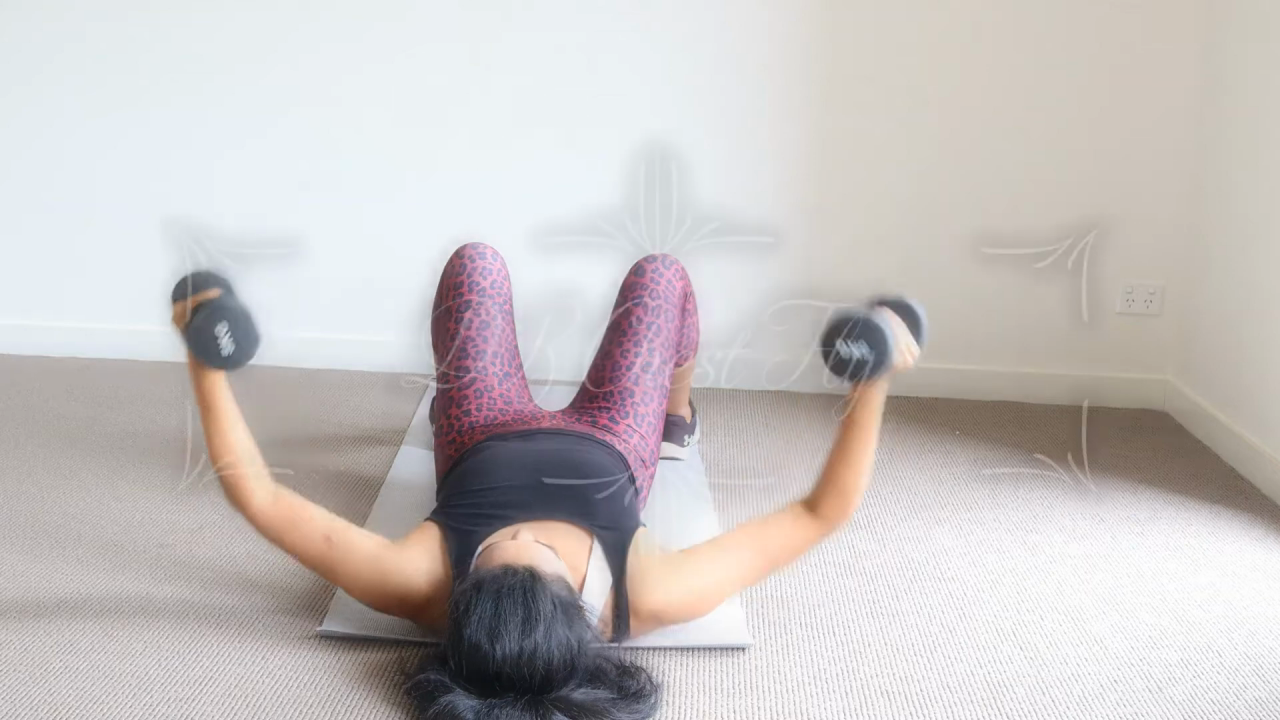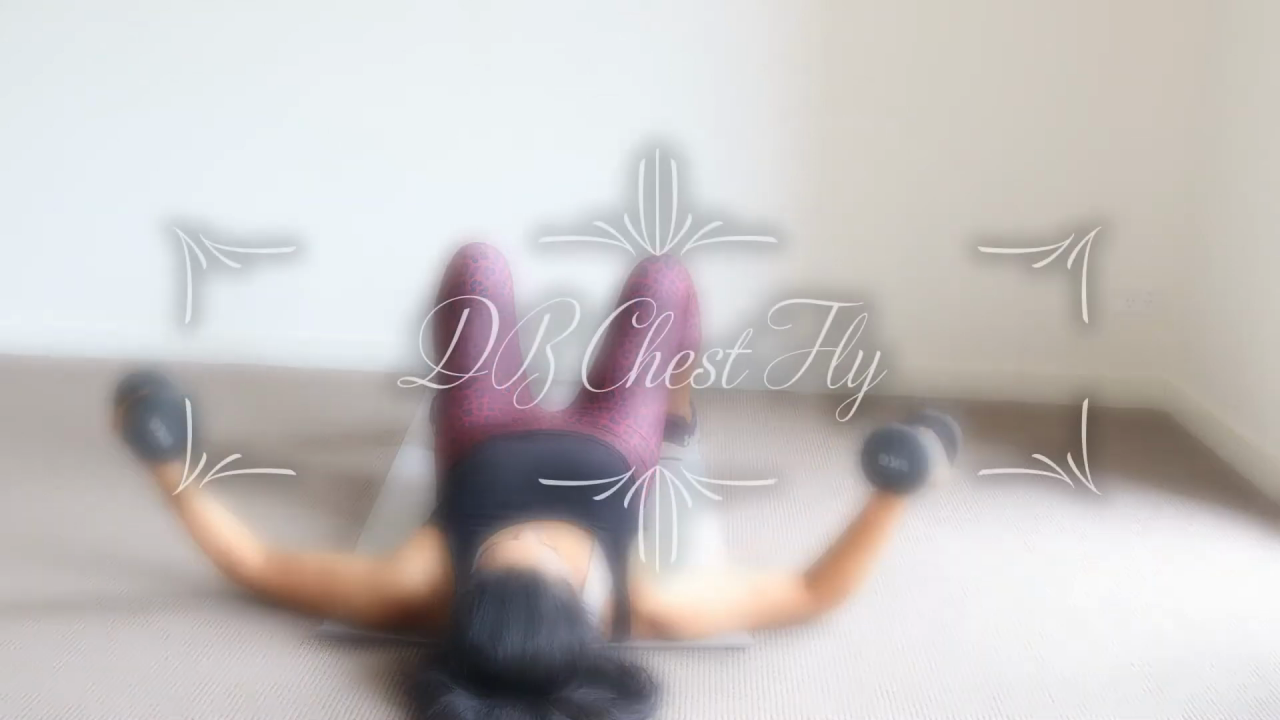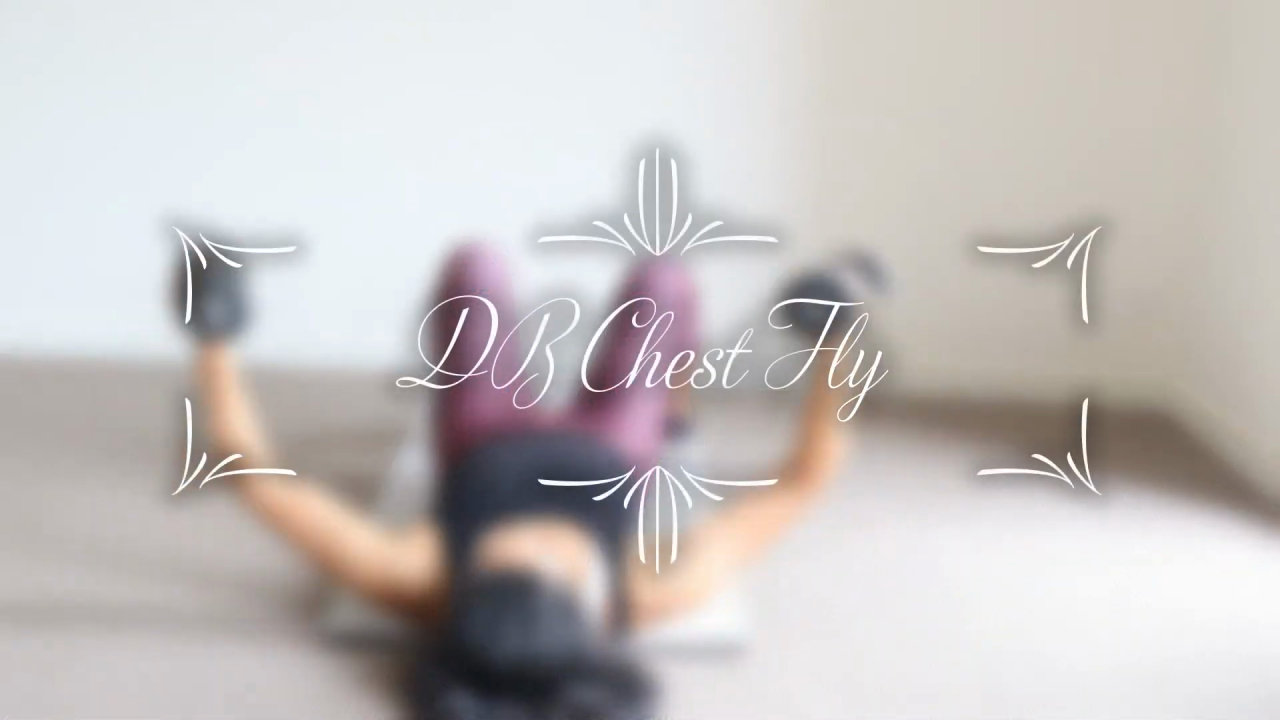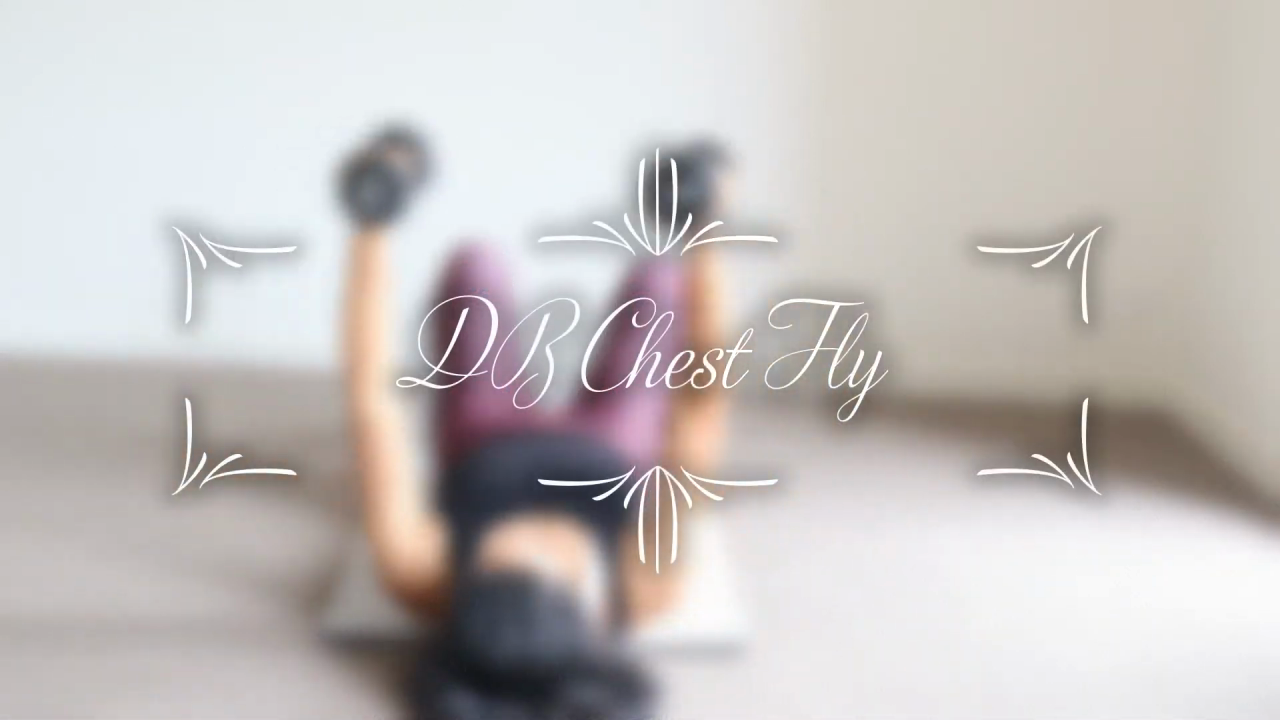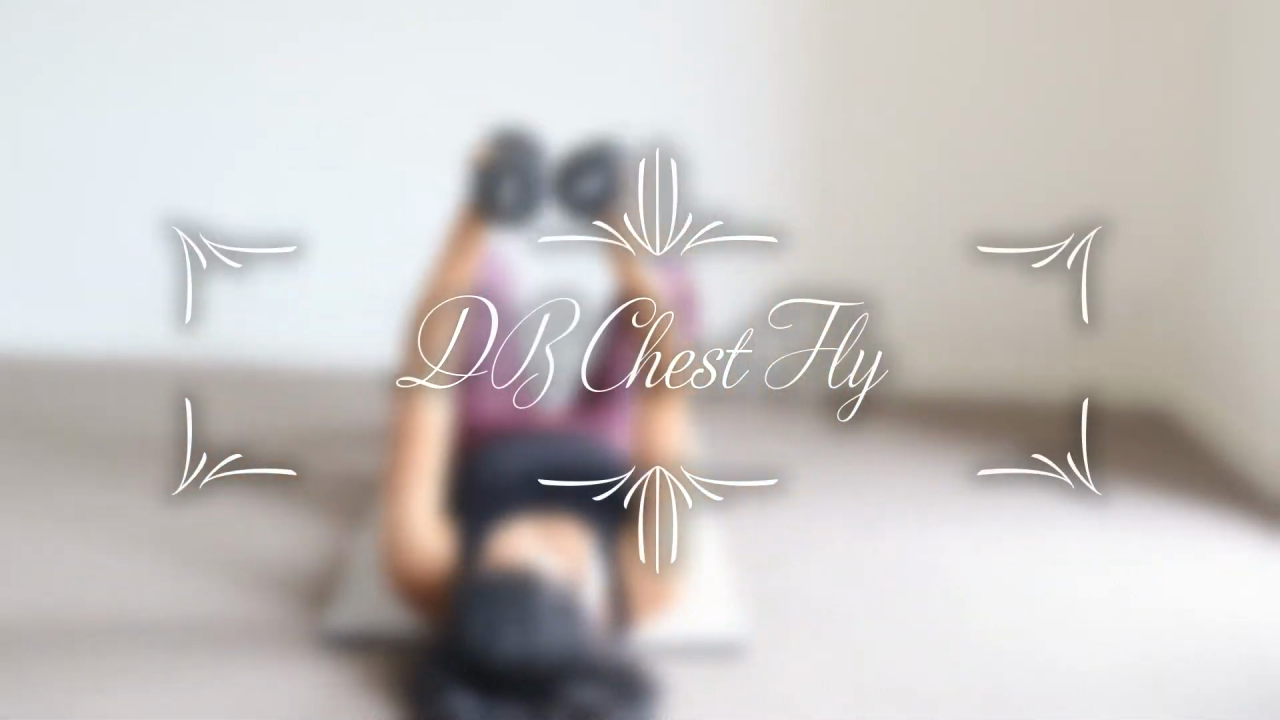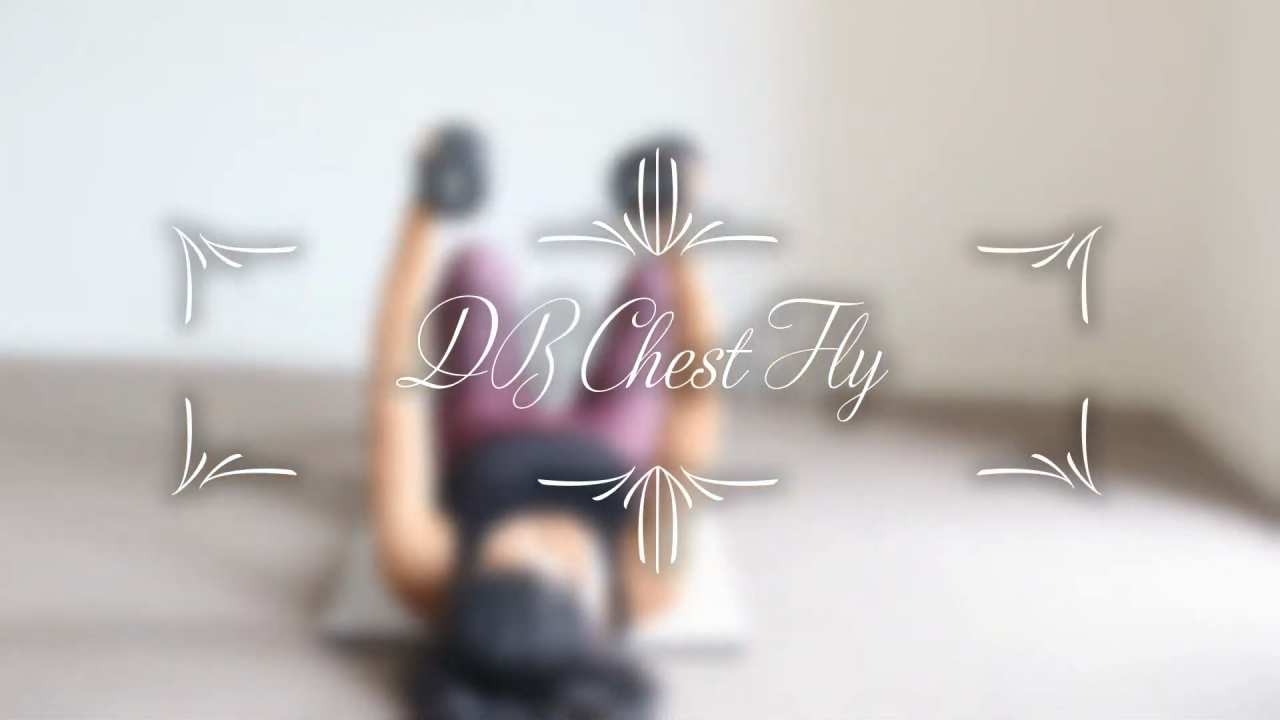
dt=0.4s
person 1, frame 1
left shoulder: (421, 583)
right shoulder: (645, 596)
left elbow: (255, 493)
right elbow: (824, 512)
left wrist: (208, 365)
right wrist: (872, 382)
left hip: (481, 448)
right hip: (605, 453)
left knee: (476, 262)
right knee: (659, 273)
right ankle: (676, 425)
person 1, frame 2
left shoulder: (424, 591)
right shoulder: (637, 607)
left elbow: (252, 562)
right elbow: (815, 590)
left wrist: (165, 466)
right wrist: (889, 494)
left hip: (485, 446)
right hip: (606, 450)
left knee: (479, 261)
right knee: (663, 277)
right ankle: (673, 421)
person 1, frame 3
left shoulder: (423, 582)
right shoulder: (643, 596)
left elbow: (262, 480)
right elbow: (798, 490)
left wrist: (213, 343)
left hip: (484, 445)
right hip: (609, 449)
left knee: (475, 263)
right knee: (662, 278)
right ankle: (667, 418)
person 1, frame 4
left shoulder: (426, 578)
right shoulder: (642, 589)
left elbow: (370, 402)
right elbow: (704, 414)
left wrist: (372, 230)
left hip: (487, 448)
right hip: (608, 450)
left knee: (475, 264)
right knee: (659, 279)
right ankle: (661, 413)
person 1, frame 5
left shoulder: (429, 573)
right shoulder: (639, 587)
left elbow: (422, 390)
right elbow: (664, 402)
left wrist: (474, 219)
left hip: (488, 445)
right hip: (602, 449)
left knee: (479, 273)
right knee: (664, 281)
person 1, frame 6
left shoulder: (427, 575)
right shoulder: (639, 587)
left elbow: (395, 395)
right elbow: (695, 410)
left wrist: (423, 216)
left hip: (486, 448)
right hip: (608, 451)
left knee: (478, 267)
right knee: (657, 286)
